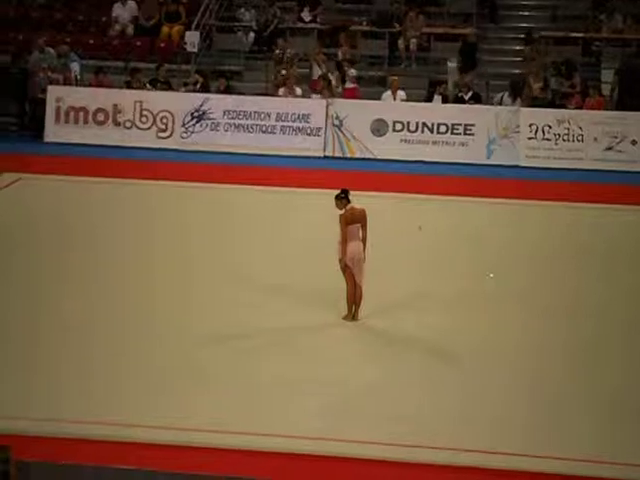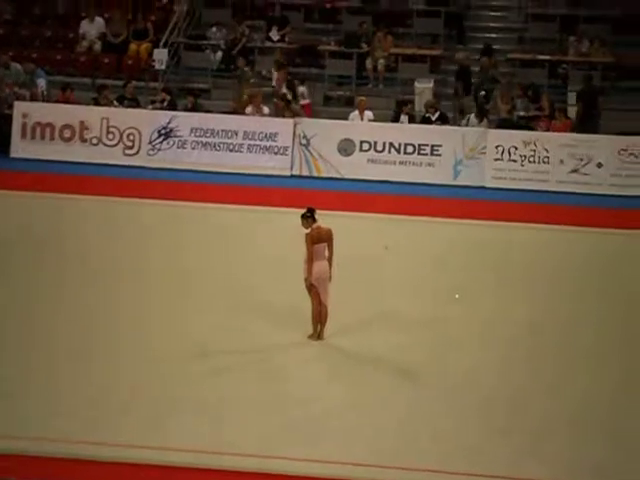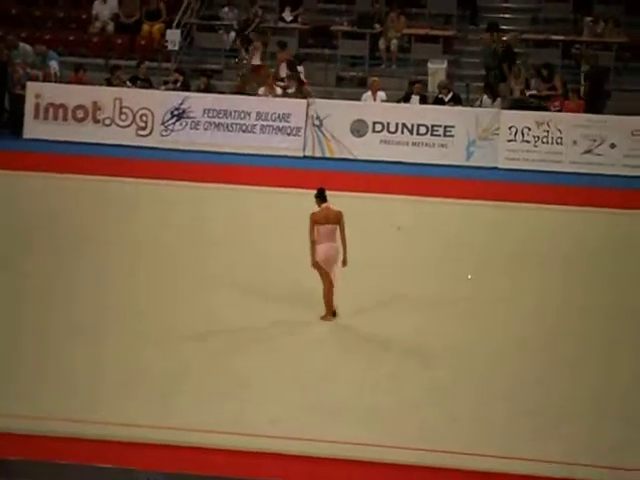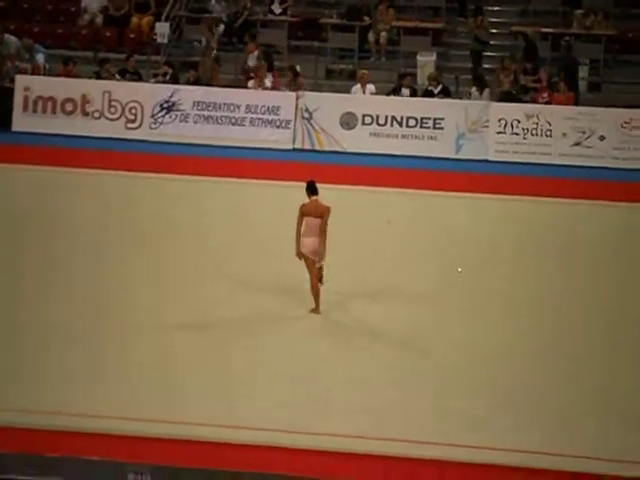
dt=0.5s
person 1, frame 1
left shoulder: (343, 216)
right shoulder: (362, 212)
left elbow: (344, 238)
right elbow: (364, 234)
left wrist: (342, 258)
right wrist: (364, 252)
left hip: (348, 250)
right hip: (358, 248)
left knee: (350, 283)
right knee: (358, 283)
left ankle: (349, 314)
right ankle: (356, 313)
person 1, frame 2
left shoulder: (310, 235)
right shoulder: (328, 231)
left elbow: (310, 257)
right elbow: (330, 253)
left wrist: (308, 277)
right wrist: (329, 271)
left hip: (313, 269)
right hip: (324, 267)
left knee: (315, 302)
right knee: (324, 302)
left ankle: (315, 333)
right ankle: (322, 333)
person 1, frame 3
left shoulder: (314, 216)
right shoulder: (338, 214)
left elbow: (312, 238)
right elbow: (343, 235)
left wrist: (312, 257)
right wrist: (345, 255)
left hip: (320, 249)
right hip: (333, 249)
left knee: (325, 282)
right knee: (330, 279)
left ankle: (327, 314)
right ankle: (332, 308)
person 1, frame 4
left shoulder: (303, 207)
right shoulder: (326, 208)
left elbow: (298, 228)
right elbow: (323, 230)
left wrist: (297, 247)
right wrist: (323, 250)
left hip: (306, 242)
right hip: (318, 242)
left knee: (313, 276)
right knee: (320, 261)
left ankle: (317, 307)
right ankle: (320, 278)
